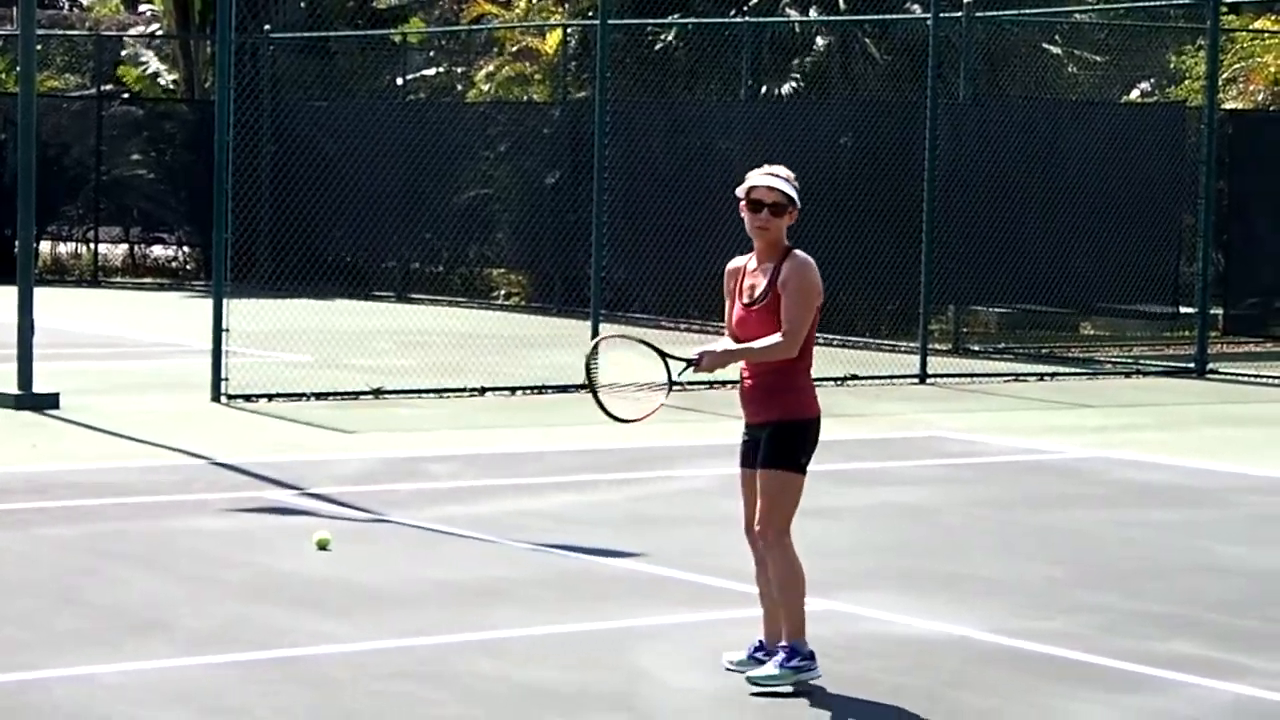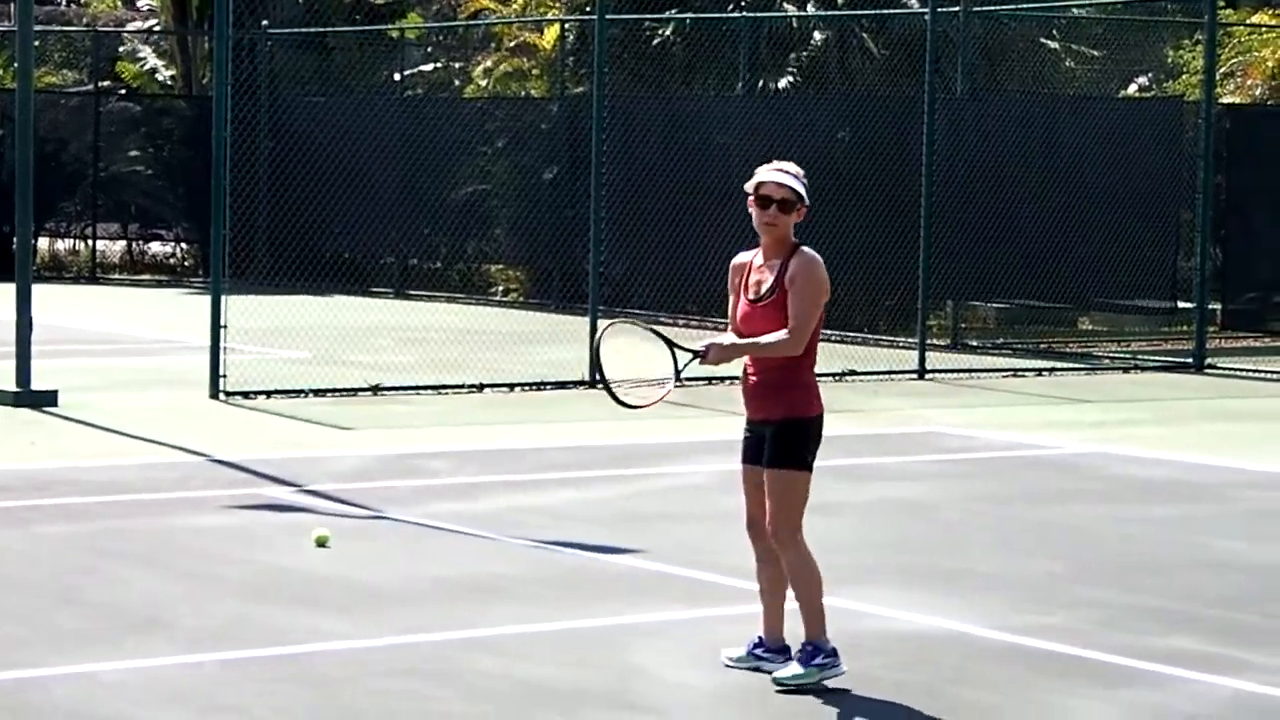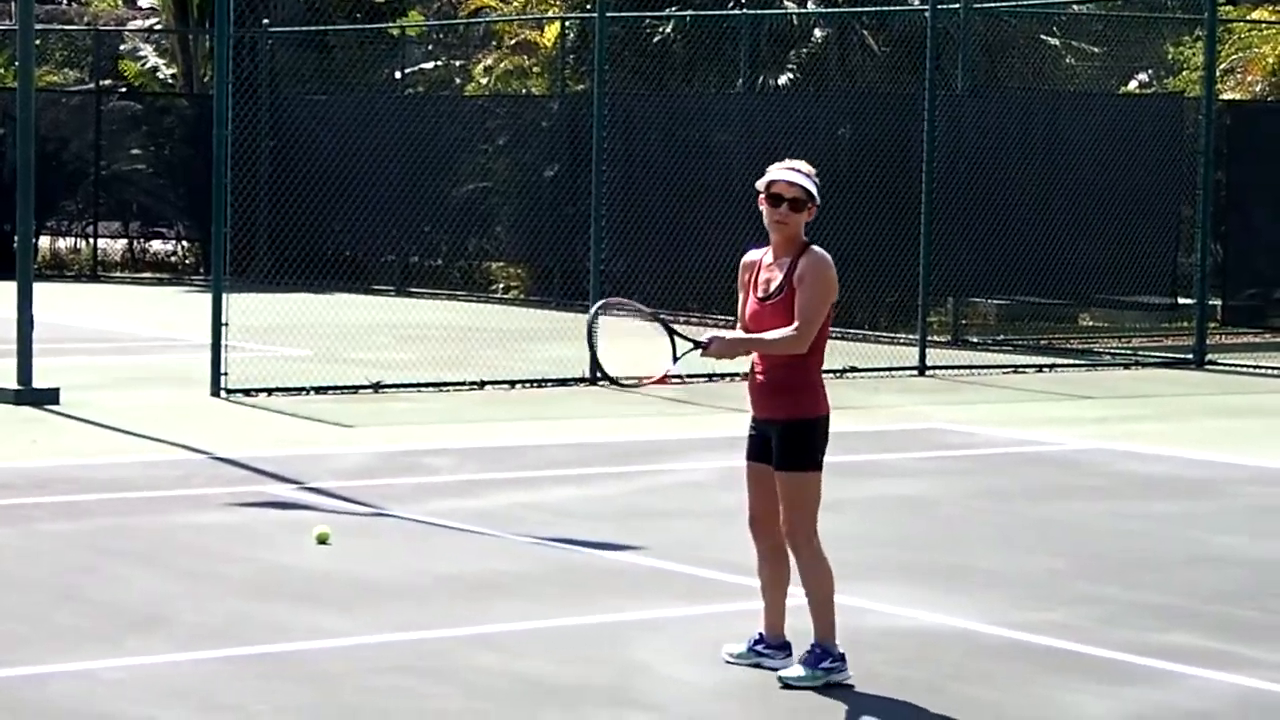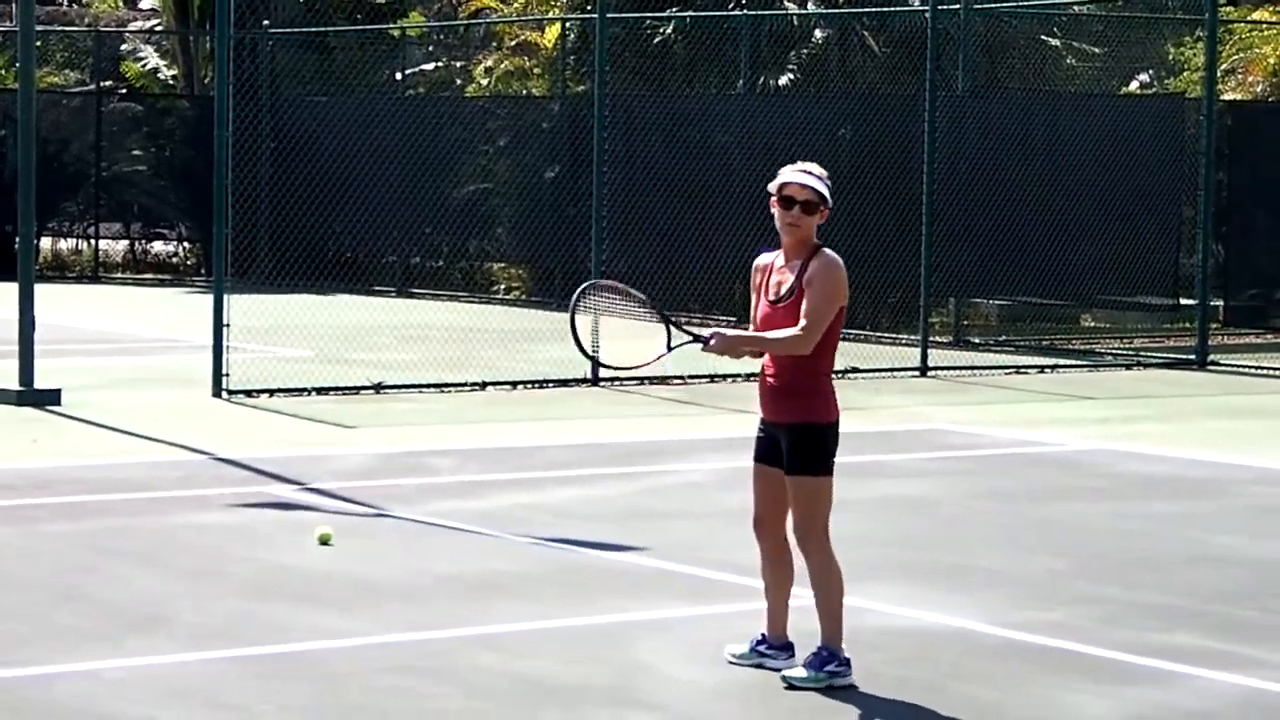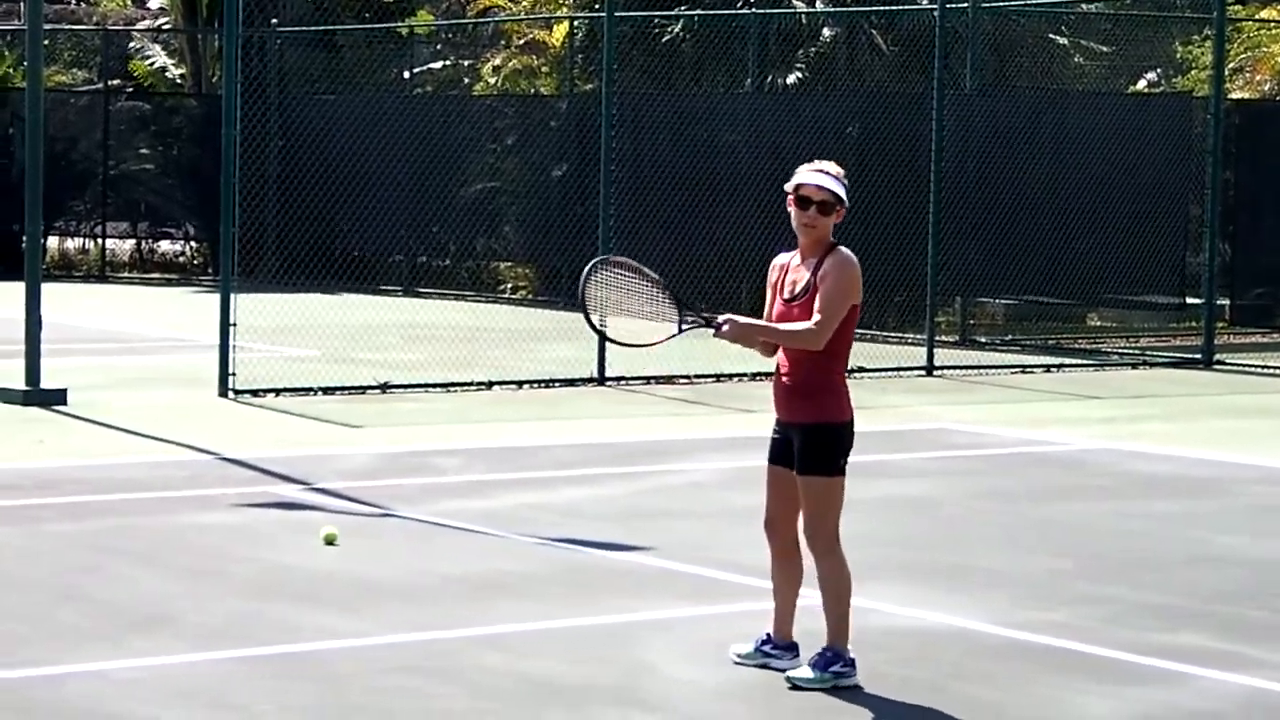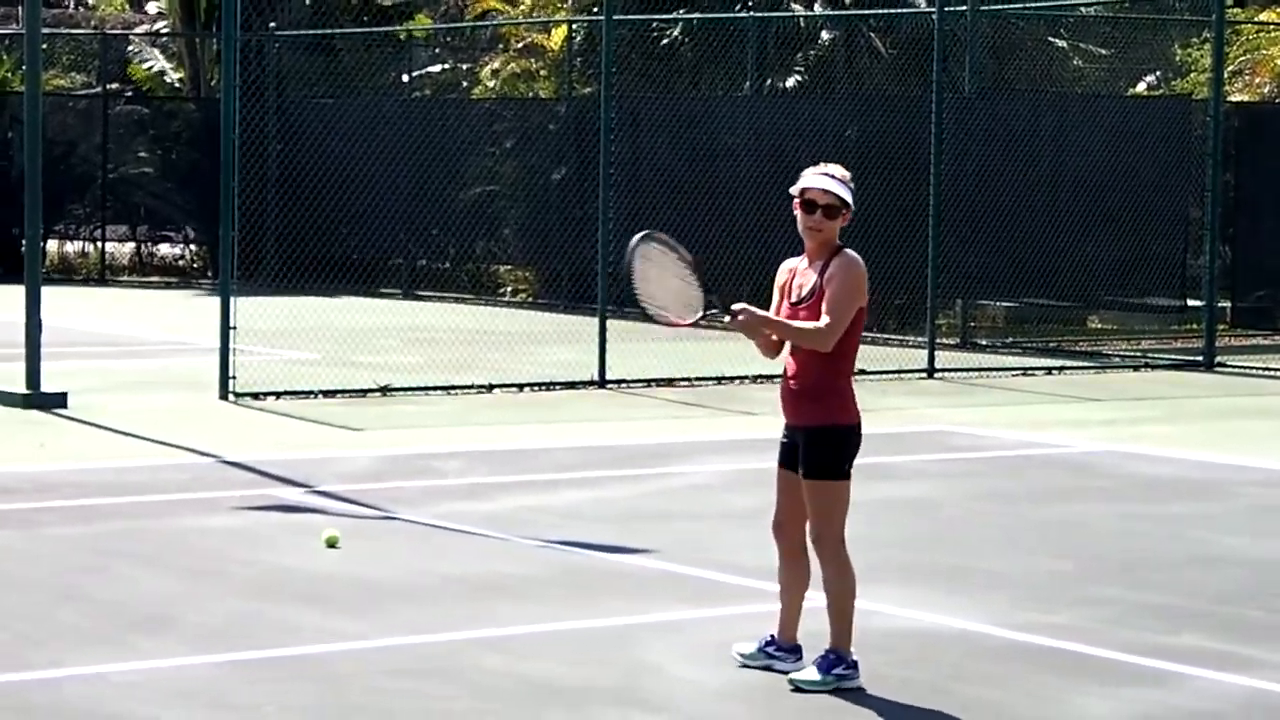
dt=0.1s
person 1, frame 1
left shoulder: (798, 268)
right shoulder: (736, 270)
left elbow: (789, 343)
left wrist: (729, 354)
right wrist: (718, 352)
left hip: (791, 418)
right hip: (758, 418)
left knee: (772, 534)
right knee: (757, 534)
left ankle: (798, 650)
right ankle: (771, 644)
person 1, frame 2
left shoulder: (805, 265)
right shoulder: (741, 265)
left elbow: (795, 340)
left wrist: (738, 348)
right wrist: (724, 345)
left hip: (793, 416)
right hip: (759, 415)
left knee: (784, 534)
right knee: (759, 530)
left ankle: (819, 649)
right ankle: (771, 642)
person 1, frame 3
left shoulder: (814, 263)
right shoulder: (750, 263)
left elbow: (800, 338)
left wrist: (737, 340)
right wrist: (728, 342)
left hip: (801, 415)
right hip: (765, 414)
left knee: (799, 534)
right knee: (763, 527)
left ankle: (828, 653)
right ankle: (772, 639)
person 1, frame 4
left shoulder: (826, 266)
right shoulder: (763, 266)
left elbow: (806, 338)
left wrist: (743, 338)
right wrist: (734, 343)
left hip: (811, 419)
right hip: (774, 417)
left knee: (811, 538)
right knee: (767, 528)
left ankle: (833, 656)
right ankle: (775, 640)
person 1, frame 5
left shoulder: (841, 264)
right shoulder: (780, 265)
left elbow: (816, 335)
left wrist: (752, 326)
right wrist: (746, 333)
left hip: (824, 419)
right hip: (789, 417)
left knee: (821, 537)
right knee: (778, 528)
left ankle: (838, 657)
right ankle: (780, 640)
person 1, frame 6
left shoulder: (847, 266)
right shoulder: (789, 269)
left elbow: (825, 337)
right elbow: (773, 345)
left wrist: (762, 316)
right wrist: (753, 328)
left hip: (830, 423)
right hip: (798, 420)
left knee: (827, 540)
right knee: (786, 531)
left ankle: (841, 659)
right ankle: (784, 642)
